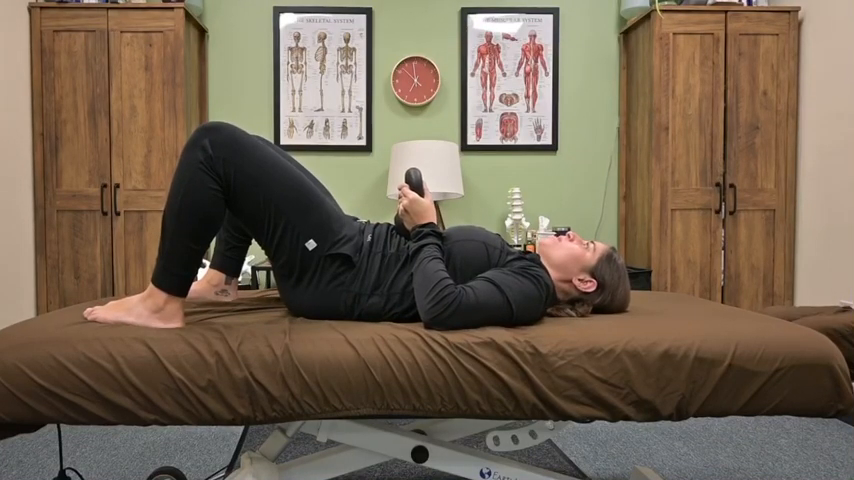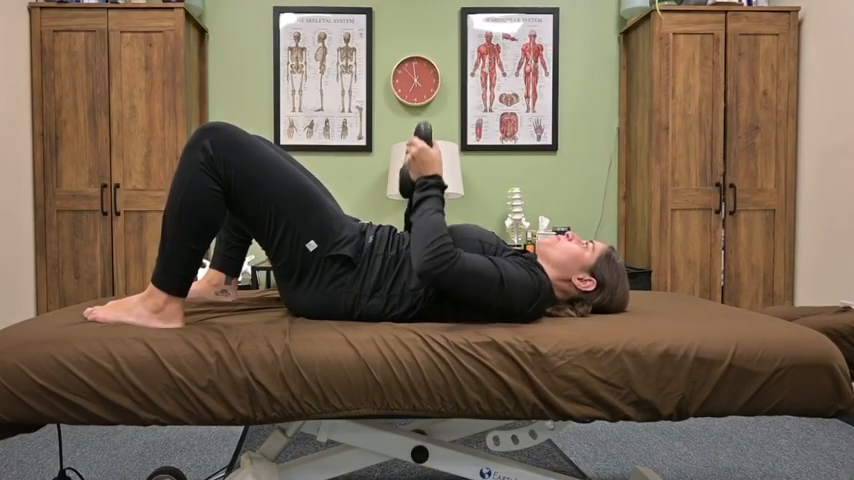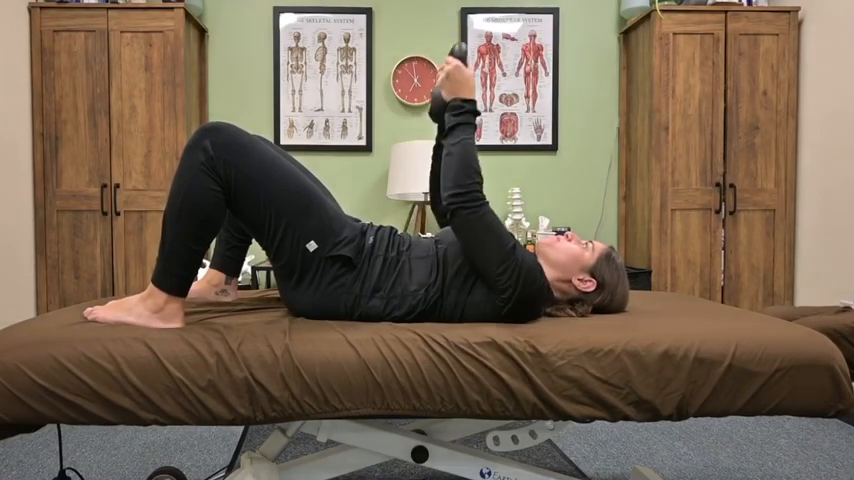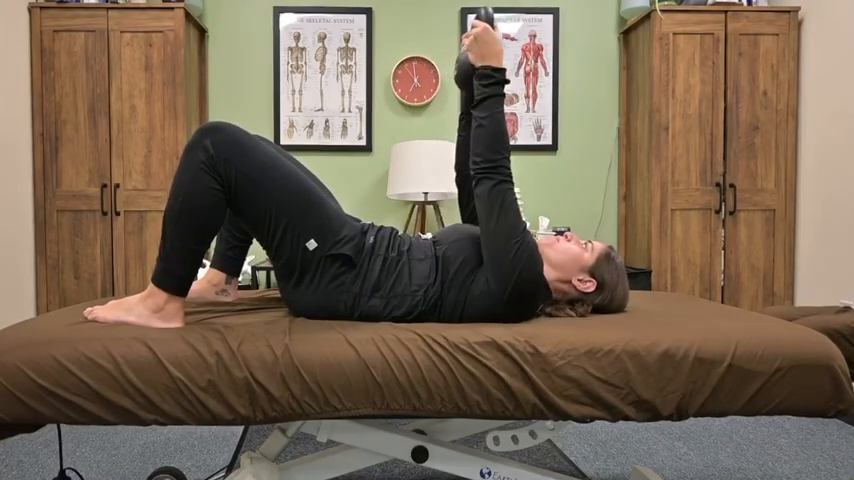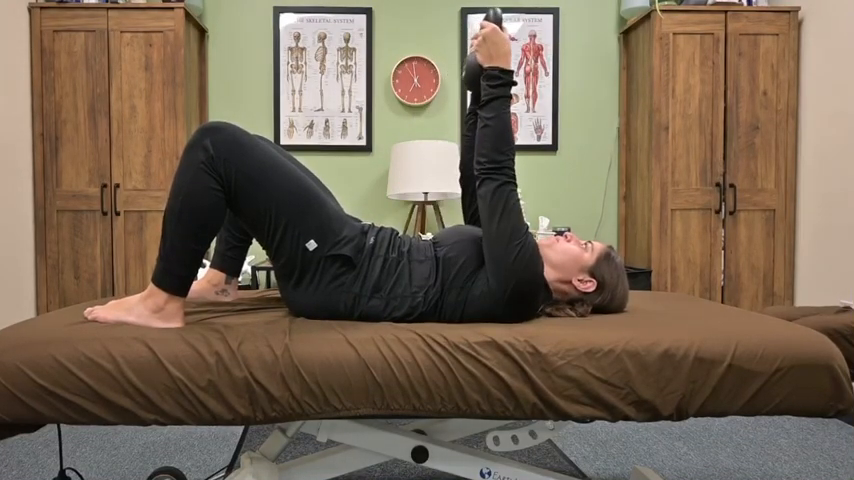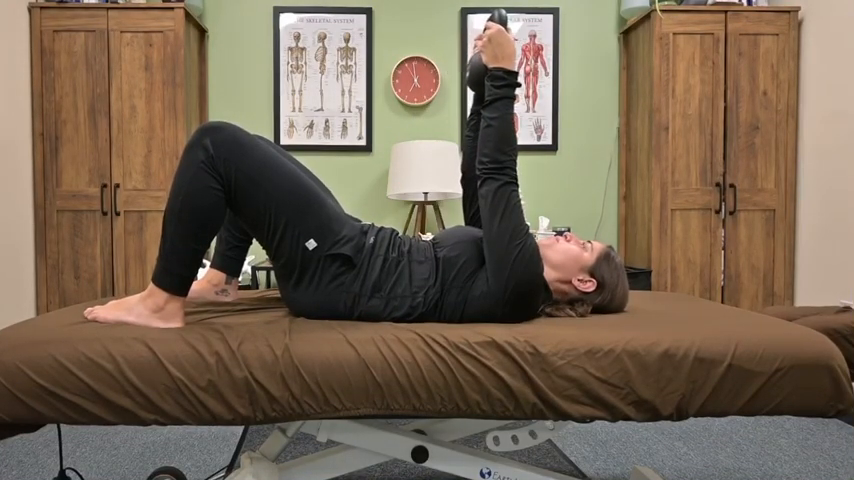
dt=0.5s
person 1, frame 1
left shoulder: (529, 291)
right shoulder: (521, 266)
left elbow: (441, 308)
left wrist: (425, 229)
right wrist: (425, 222)
left hip: (334, 272)
right hip: (353, 245)
left knee: (214, 144)
right knee: (239, 152)
left ankle: (162, 302)
right ankle: (220, 279)
person 1, frame 2
left shoulder: (525, 288)
right shoulder: (520, 268)
left elbow: (433, 263)
left wrist: (431, 182)
right wrist: (421, 183)
left hip: (334, 271)
right hip: (354, 245)
left knee: (215, 144)
right knee: (244, 150)
left ankle: (162, 303)
right ankle: (219, 280)
person 1, frame 3
left shoulder: (522, 287)
right shoulder: (516, 271)
left elbow: (464, 199)
right elbow: (448, 205)
left wrist: (463, 106)
right wrist: (448, 116)
left hip: (335, 271)
right hip: (352, 250)
left knee: (215, 144)
right knee: (245, 151)
left ankle: (161, 303)
right ankle: (219, 280)
person 1, frame 4
left shoulder: (520, 282)
right shoulder: (511, 268)
left elbow: (492, 175)
right elbow: (471, 181)
left wrist: (491, 73)
right wrist: (472, 88)
left hip: (335, 271)
right hip: (353, 251)
left knee: (216, 143)
right knee: (244, 151)
left ankle: (161, 302)
right ankle: (219, 280)
person 1, frame 5
left shoulder: (521, 281)
right shoulder: (512, 267)
left elbow: (496, 177)
right elbow: (475, 181)
left wrist: (498, 75)
right wrist: (480, 88)
left hip: (335, 270)
right hip: (352, 252)
left knee: (216, 143)
right knee: (242, 150)
left ankle: (162, 302)
right ankle: (219, 279)
person 1, frame 6
left shoulder: (520, 282)
right shoulder: (508, 268)
left elbow: (497, 177)
right elbow: (477, 181)
left wrist: (504, 76)
right wrist: (485, 88)
left hip: (335, 270)
right hip: (354, 250)
left knee: (216, 143)
right knee: (243, 150)
left ankle: (162, 302)
right ankle: (218, 280)
